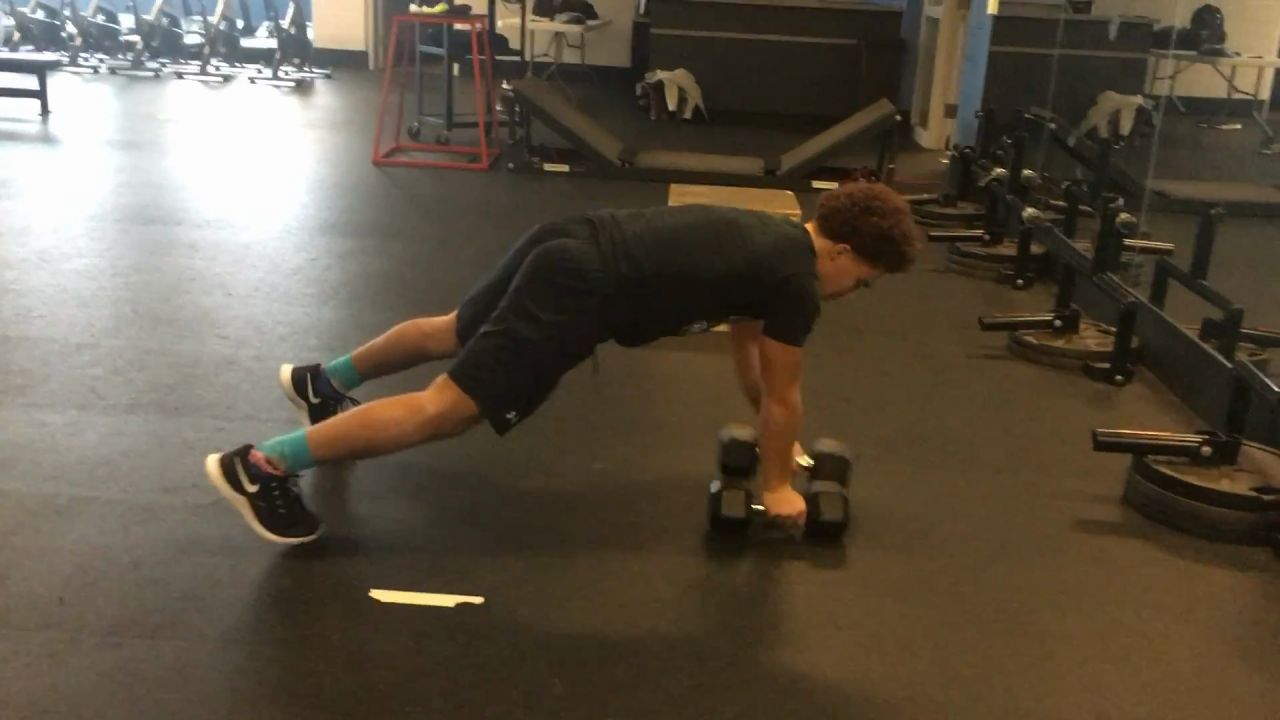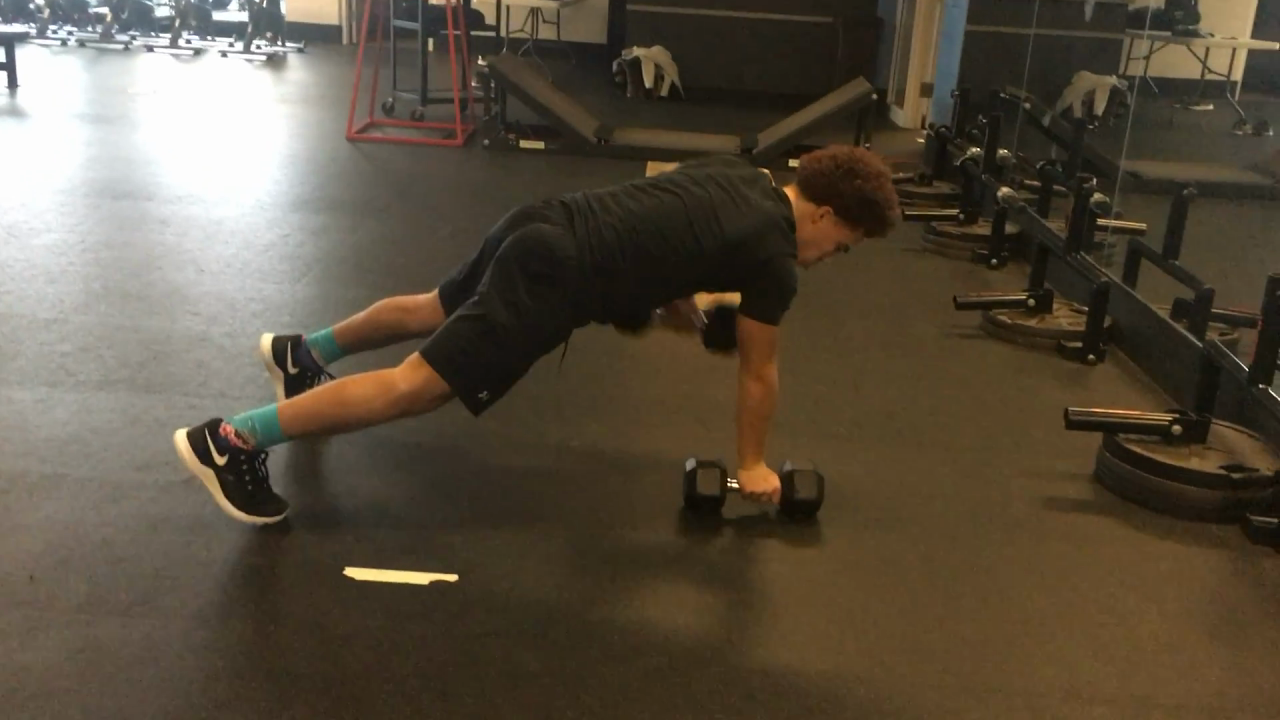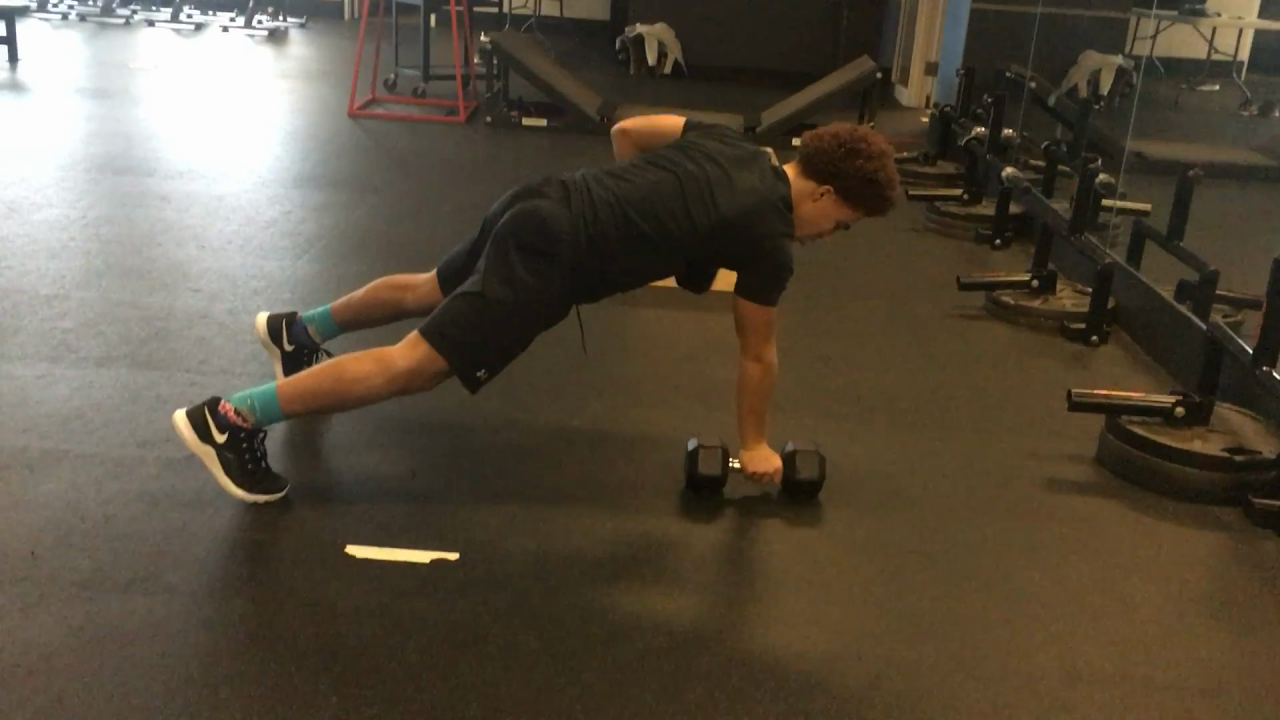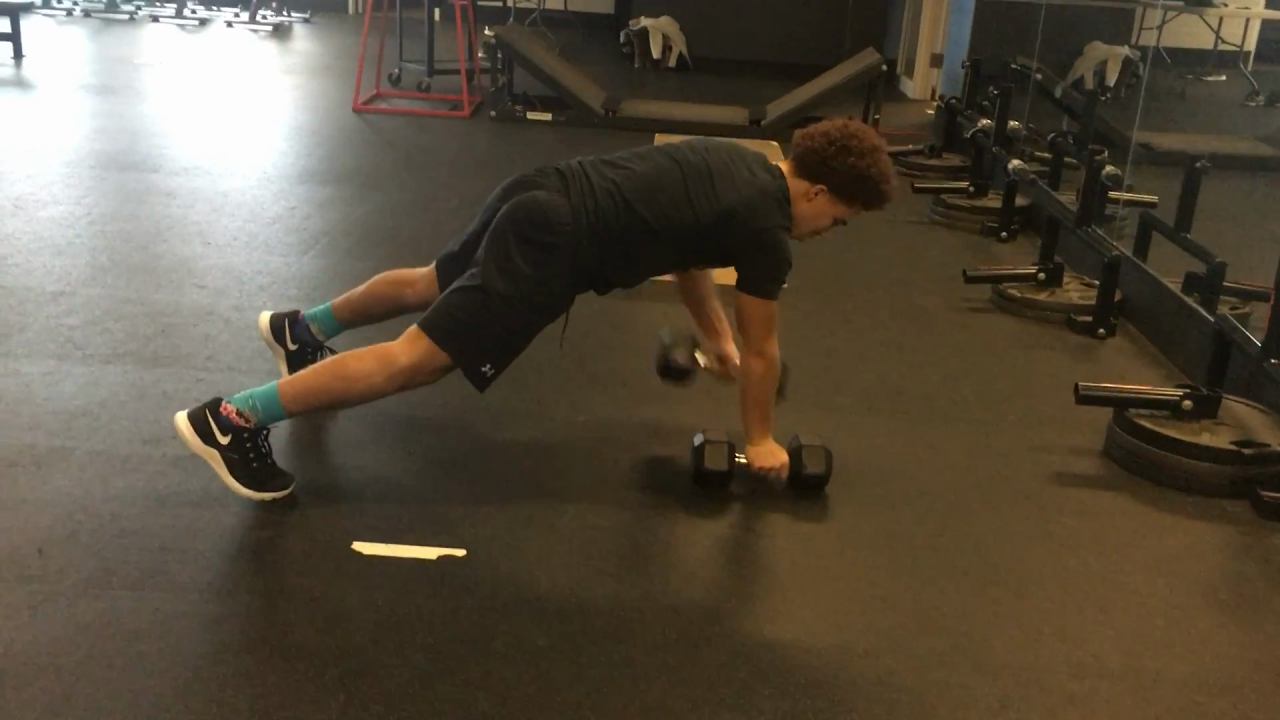
dt=0.3s
person 1, frame 1
left shoulder: (774, 233)
right shoulder: (797, 284)
left elbow: (738, 320)
right elbow: (784, 397)
left wrist: (773, 431)
right wrist: (776, 486)
left hip: (564, 244)
right hip: (579, 290)
left knee: (454, 332)
right knee: (446, 407)
left ankle: (322, 381)
right ankle: (261, 467)
person 1, frame 2
left shoulder: (742, 174)
right shoulder: (774, 258)
right elbow: (759, 375)
left wrist: (675, 300)
right wrist: (751, 466)
left hip: (541, 225)
right hip: (554, 277)
left knee: (432, 313)
right knee: (417, 385)
left ankle: (300, 352)
right ankle: (230, 441)
person 1, frame 3
left shoulder: (737, 145)
right shoulder: (768, 237)
left elbow: (627, 129)
right elbow: (757, 354)
right wrist: (753, 446)
left hip: (536, 205)
right hip: (551, 256)
left knee: (429, 292)
right knee: (416, 361)
left ankle: (295, 329)
right ankle: (229, 418)
person 1, frame 4
left shoulder: (739, 161)
right shoulder: (766, 229)
right elbow: (763, 350)
left wrist: (715, 341)
right wrist: (759, 440)
left hip: (537, 193)
right hip: (551, 245)
left knee: (429, 286)
right knee: (419, 356)
left ankle: (299, 328)
right ankle: (232, 421)
